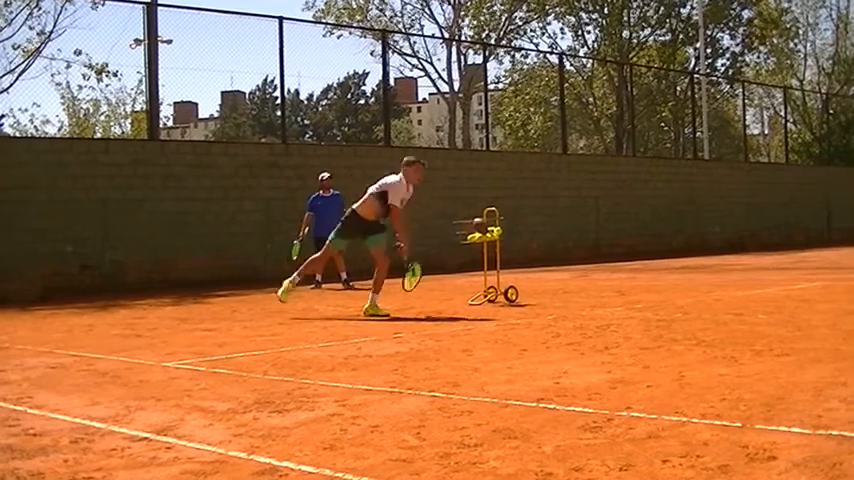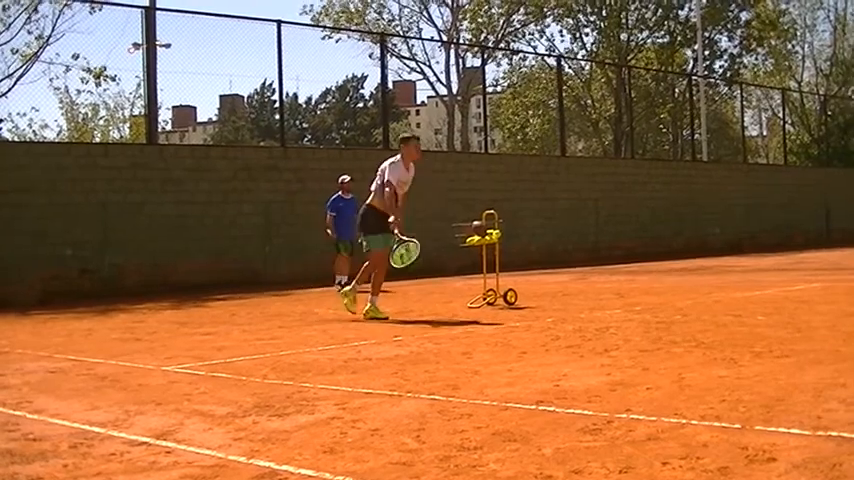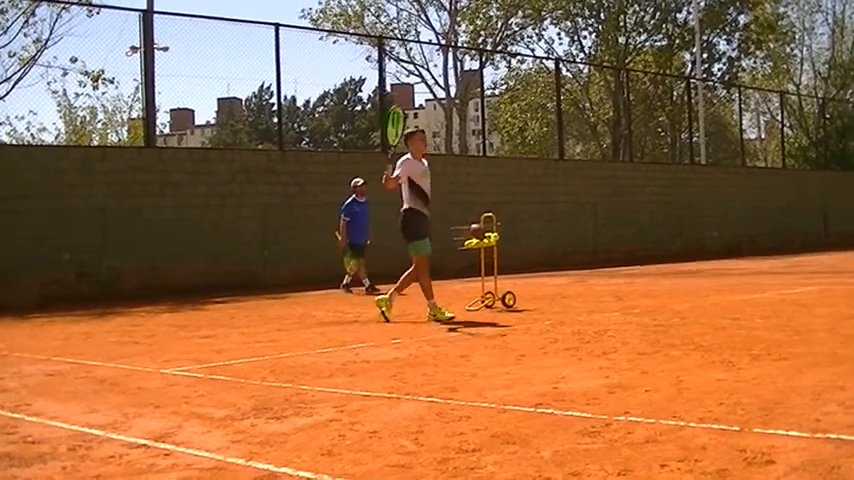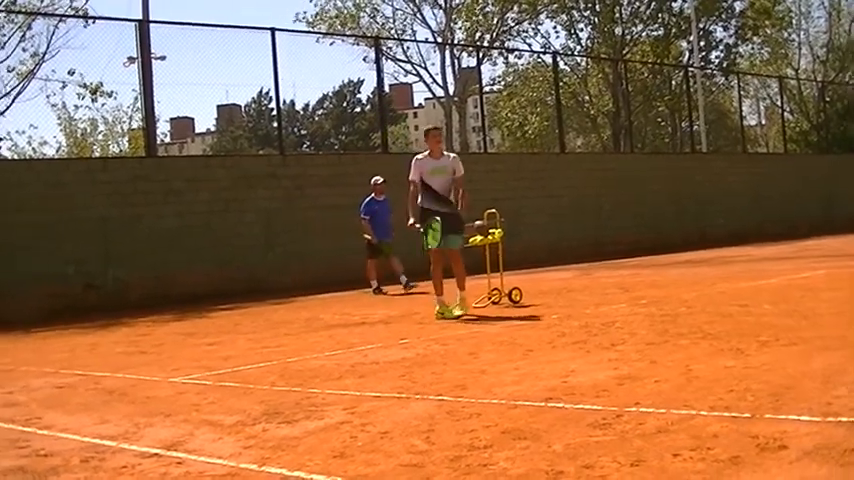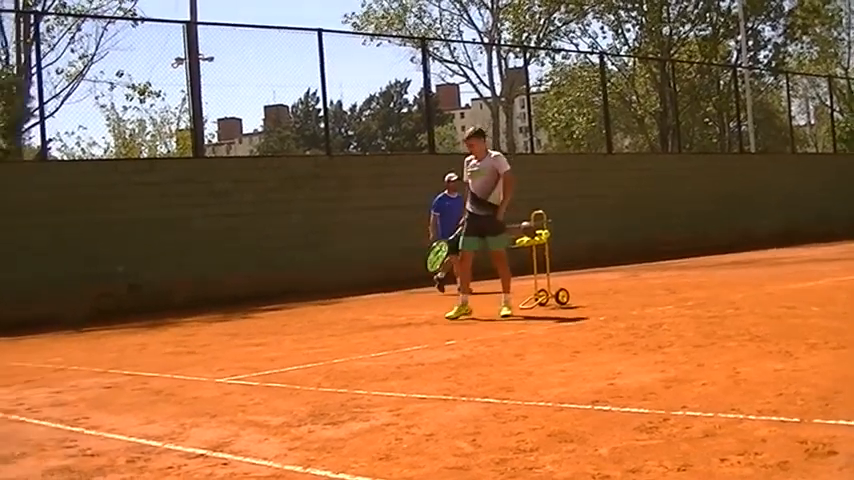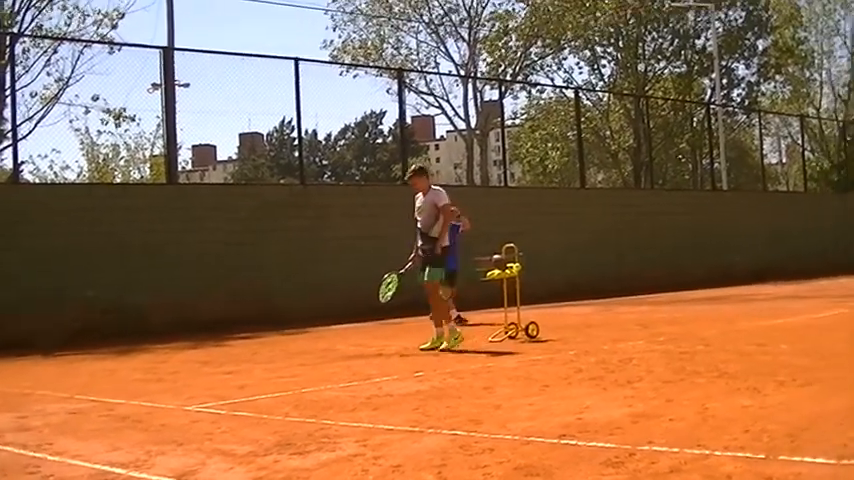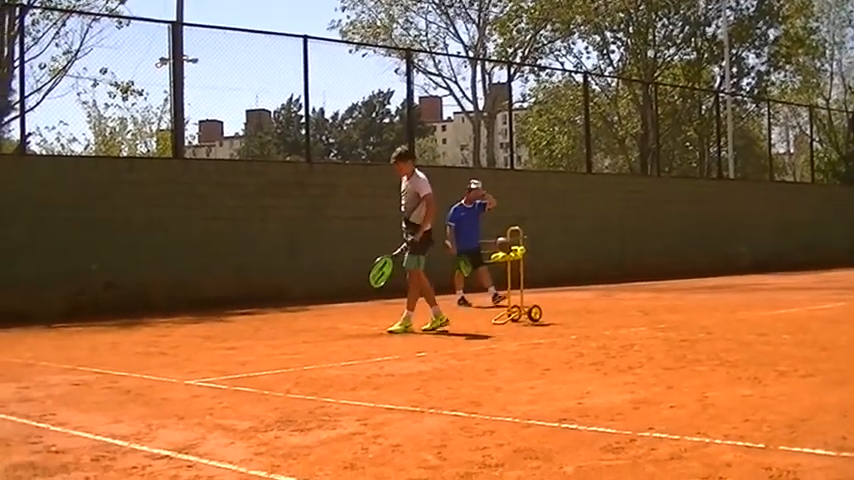
dt=0.5s
person 1, frame 1
left shoulder: (408, 189)
right shoulder: (397, 184)
left elbow: (396, 218)
right elbow: (395, 219)
left wrist: (403, 241)
right wrist: (406, 242)
left hip: (373, 223)
right hip: (355, 219)
left knee: (384, 261)
right knee: (324, 255)
left ankle: (372, 305)
right ankle: (292, 281)
person 1, frame 2
left shoulder: (411, 169)
right shoulder: (393, 165)
right elbow: (388, 192)
left wrist: (398, 218)
right wrist: (394, 218)
left hip: (387, 218)
right hip: (372, 214)
left knee: (382, 264)
right knee: (377, 261)
left ankle: (372, 306)
right ankle: (351, 291)
person 1, frame 3
left shoulder: (424, 163)
right shoulder: (406, 162)
right elbow: (392, 183)
right wrist: (388, 180)
left hip: (423, 217)
right hip: (413, 217)
left knee: (419, 267)
right knee: (422, 266)
left ankle: (388, 299)
right ankle: (433, 309)
person 1, frame 4
left shoulder: (453, 159)
right shoulder: (419, 161)
left elbow: (460, 187)
right elbow: (414, 189)
left wrist: (460, 210)
right wrist: (413, 215)
left hip: (450, 213)
right hip: (429, 214)
left knee: (455, 258)
right knee: (436, 260)
left ankle: (461, 300)
right ankle: (441, 305)
person 1, frame 5
left shoulder: (496, 158)
right shoulder: (468, 162)
left elbow: (509, 184)
left wrist: (501, 209)
right wrist: (465, 213)
left hip: (492, 215)
right hip: (473, 216)
left knee: (500, 259)
right knee: (464, 259)
left ankle: (506, 303)
right ankle: (463, 304)
person 1, frame 6
left shoulder: (437, 193)
right shoulder: (418, 198)
left elbow: (448, 216)
left wrist: (439, 243)
right wrist: (416, 250)
left hip: (438, 249)
right hip: (425, 250)
left knee: (433, 290)
right knee: (432, 293)
left ankle: (453, 331)
right ankle: (439, 336)
person 1, frame 7
left shoulder: (419, 180)
right shoulder: (405, 180)
left elbow: (431, 208)
left wrist: (420, 232)
left hip: (420, 234)
right hip: (411, 233)
left knee: (413, 277)
right knee: (418, 276)
left ankle: (406, 321)
right ankle: (438, 316)
person 2, frame 1
left shoulder: (337, 196)
right shoulder: (314, 199)
left elbow: (343, 213)
right elbow: (308, 215)
right wrist: (302, 230)
right hip: (320, 233)
left knee: (338, 255)
left ankle: (344, 279)
right ankle: (318, 280)
person 2, frame 2
left shoulder: (353, 200)
right shoulder: (335, 200)
right elbow: (329, 218)
left wrist: (358, 231)
right wrist: (332, 232)
left hip: (350, 235)
right hip: (339, 235)
left knee: (347, 258)
right knee: (342, 256)
left ankle: (343, 282)
right ankle: (338, 281)
person 2, frame 3
left shoulder: (365, 202)
right shoulder: (349, 204)
right elbow: (343, 223)
left wrist: (368, 233)
right wrist: (343, 238)
left hip: (362, 239)
right hip: (353, 240)
left knee: (356, 262)
right knee: (359, 262)
left ankle: (345, 283)
right ankle: (368, 285)
person 2, frame 4
left shoulder: (385, 201)
right shoulder: (368, 203)
right elbow: (364, 222)
left wrist: (391, 232)
right wrist: (372, 236)
left hip: (386, 238)
right hip: (374, 239)
left knee: (393, 258)
right knee: (372, 262)
left ankle: (405, 282)
right ankle: (374, 286)
person 2, frame 5
left shoulder: (460, 199)
right shoulder: (440, 200)
left elbow: (462, 216)
right elbow: (434, 218)
right wrist: (432, 234)
left hip: (458, 235)
right hip: (446, 236)
left knee: (457, 259)
right knee: (453, 258)
right ankle: (440, 277)
person 2, frame 6
left shoulder: (453, 227)
left elbow: (467, 225)
left wrist: (458, 215)
left hip: (452, 266)
left knee: (451, 291)
right knee: (447, 291)
right ankle: (455, 315)
person 2, frame 7
left shoulder: (478, 206)
right shoulder: (456, 210)
left elbow: (493, 203)
right elbow: (450, 229)
left wrist: (484, 194)
right wrist: (452, 245)
left hip: (475, 246)
right hip: (462, 247)
left knee: (483, 269)
right knee: (461, 271)
left ankle: (494, 295)
right ankle: (460, 297)
